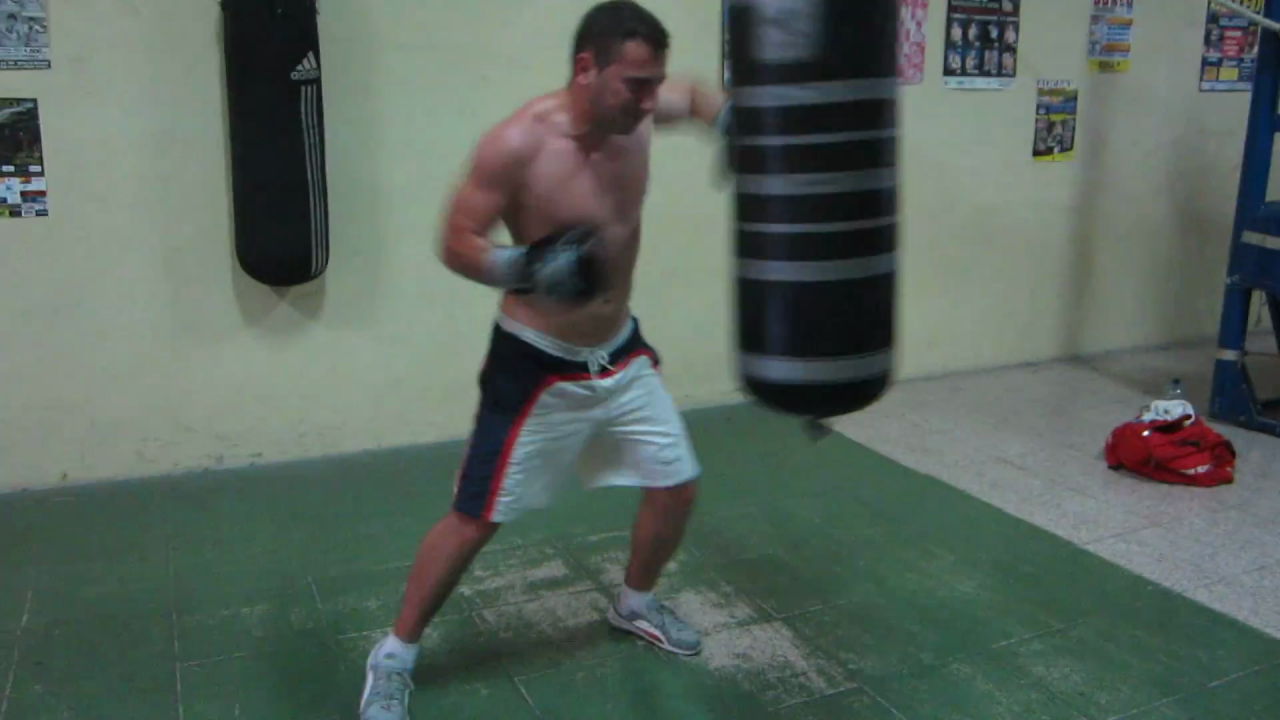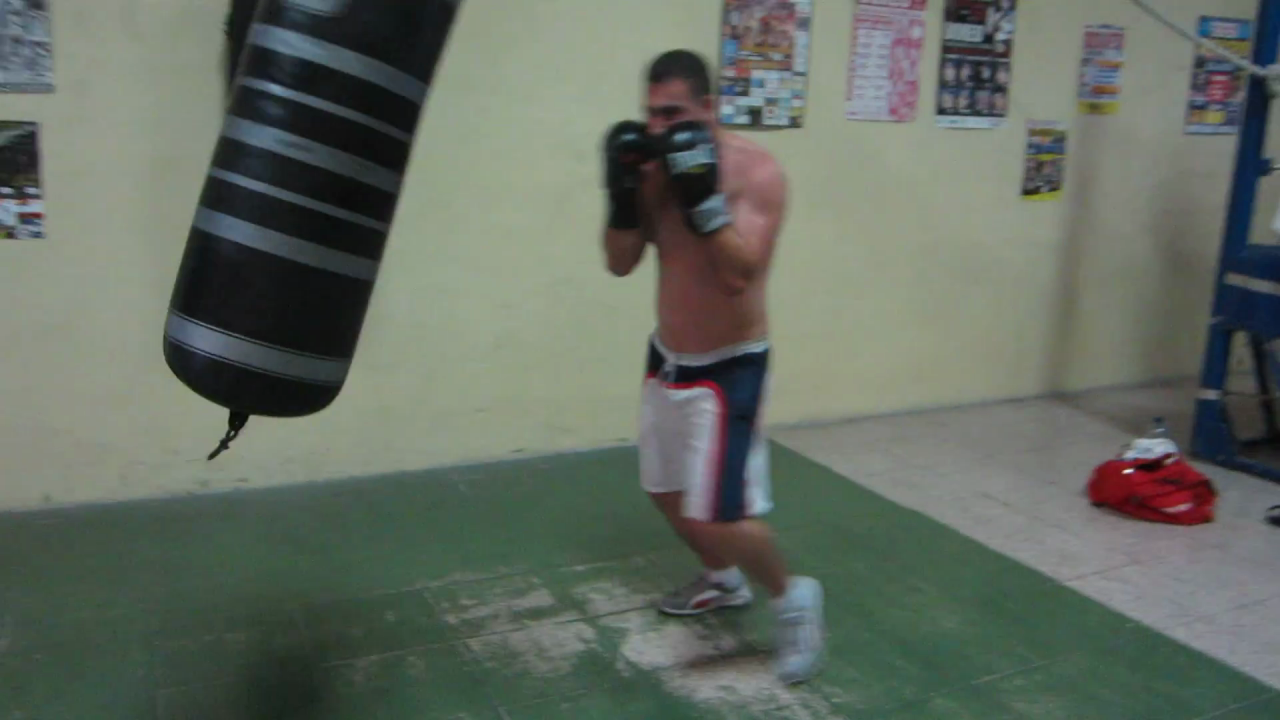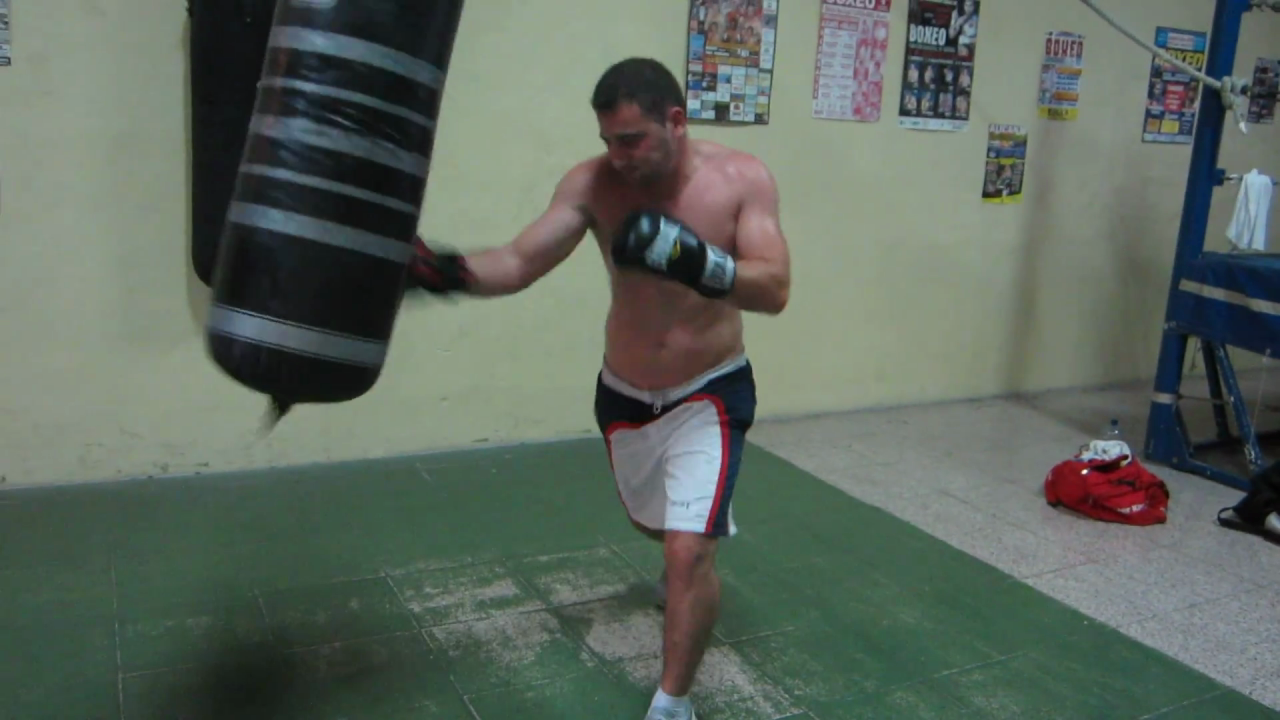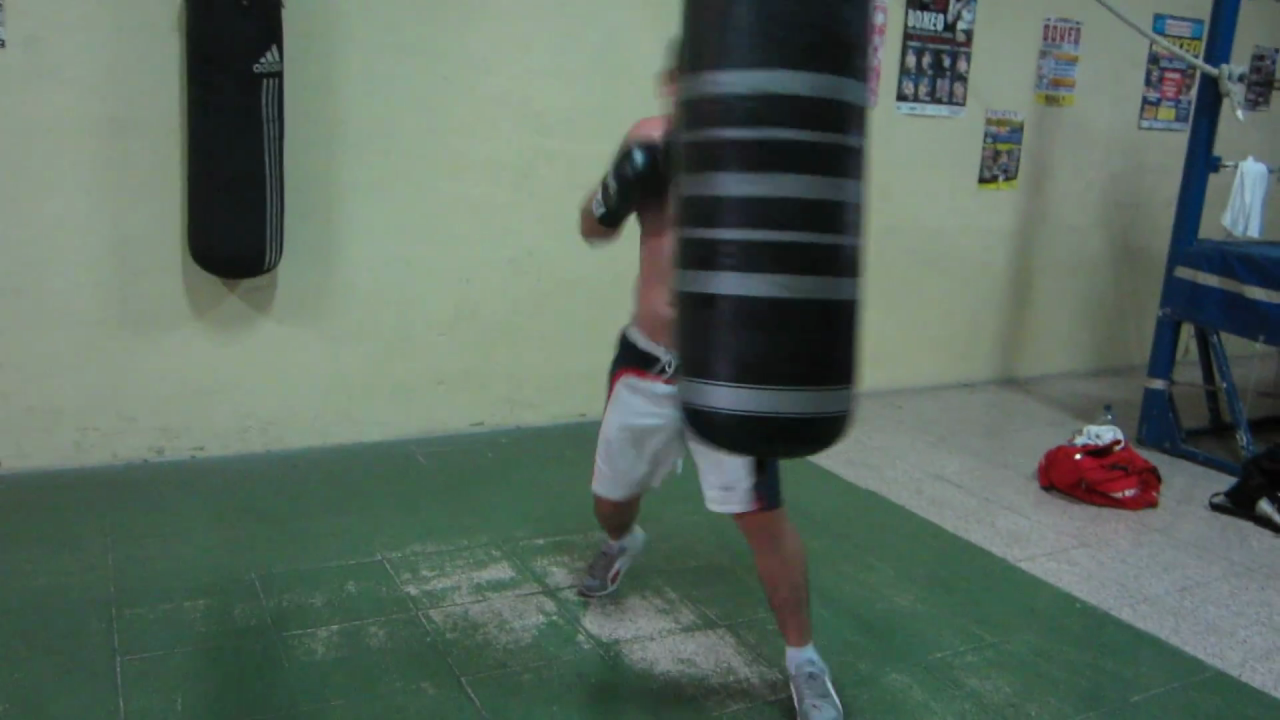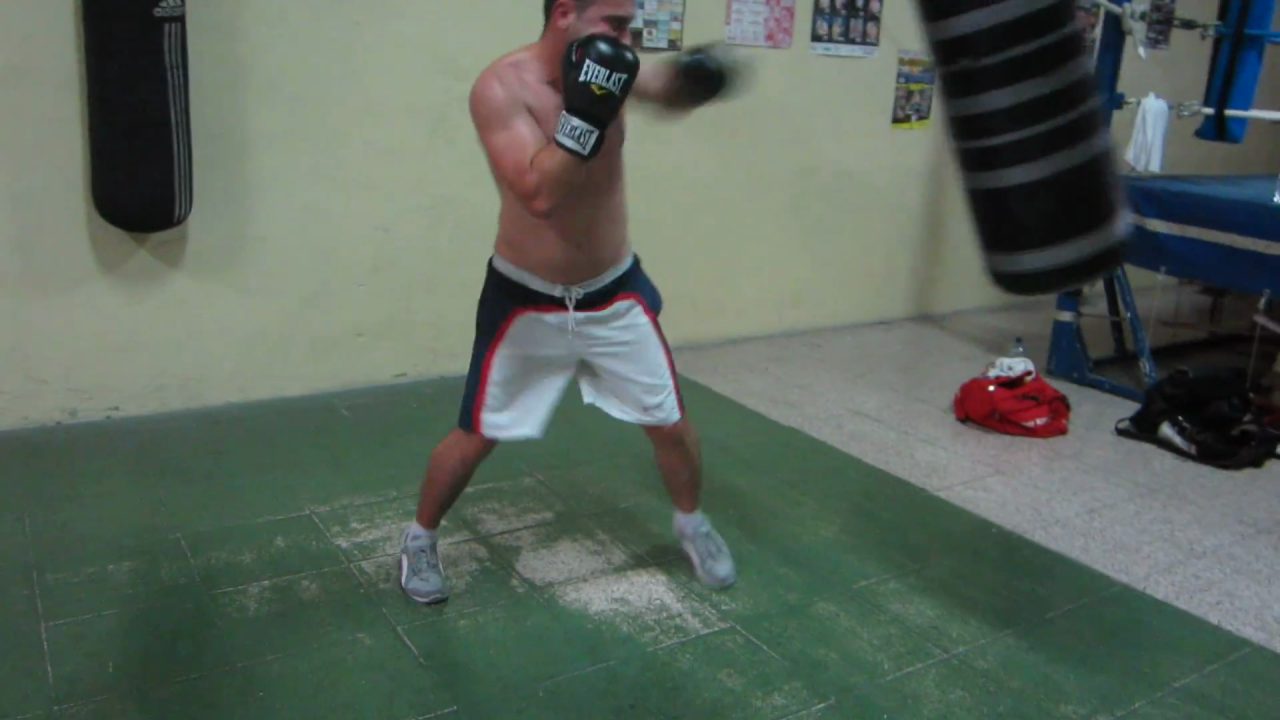
dt=1s
person 1, frame 1
left shoulder: (637, 110)
right shoulder: (518, 143)
left elbow: (694, 93)
right elbow: (457, 246)
left wrist: (724, 120)
right wrist: (530, 267)
left hip: (618, 349)
right hip: (534, 364)
left knee: (676, 488)
right knee: (475, 520)
left ankle: (634, 600)
right ankle: (396, 654)
person 1, frame 2
left shoulder: (757, 170)
right shoulder: (651, 165)
left elbow: (740, 274)
right elbow: (619, 263)
left wrist: (703, 195)
right wrist: (621, 193)
left hip: (729, 370)
right hip: (666, 362)
left knee: (727, 515)
right knee: (665, 492)
left ankle: (791, 596)
right ankle: (723, 580)
person 1, frame 3
left shoulder: (743, 177)
right shoulder: (592, 181)
left elbow: (775, 292)
right elbow: (520, 264)
left wrist: (694, 259)
right wrist: (452, 270)
left hip: (710, 393)
right hip: (626, 396)
left knee: (686, 555)
right knee: (654, 516)
right ankle: (693, 554)
person 1, frame 4
right shoulder: (648, 139)
right elbow: (593, 232)
right wrist: (612, 194)
right hip: (644, 360)
left knee: (758, 515)
right knee: (610, 492)
left ankle: (803, 659)
right ankle: (622, 544)
person 1, frame 5
left shoulder: (605, 67)
right shoulder: (500, 86)
left elbow: (670, 90)
right elbow: (541, 195)
left wrist: (694, 72)
right wrist: (589, 108)
left hip: (616, 290)
right hip: (528, 297)
left knee: (672, 426)
right knee: (477, 435)
left ankle: (692, 524)
right ankle: (421, 538)
